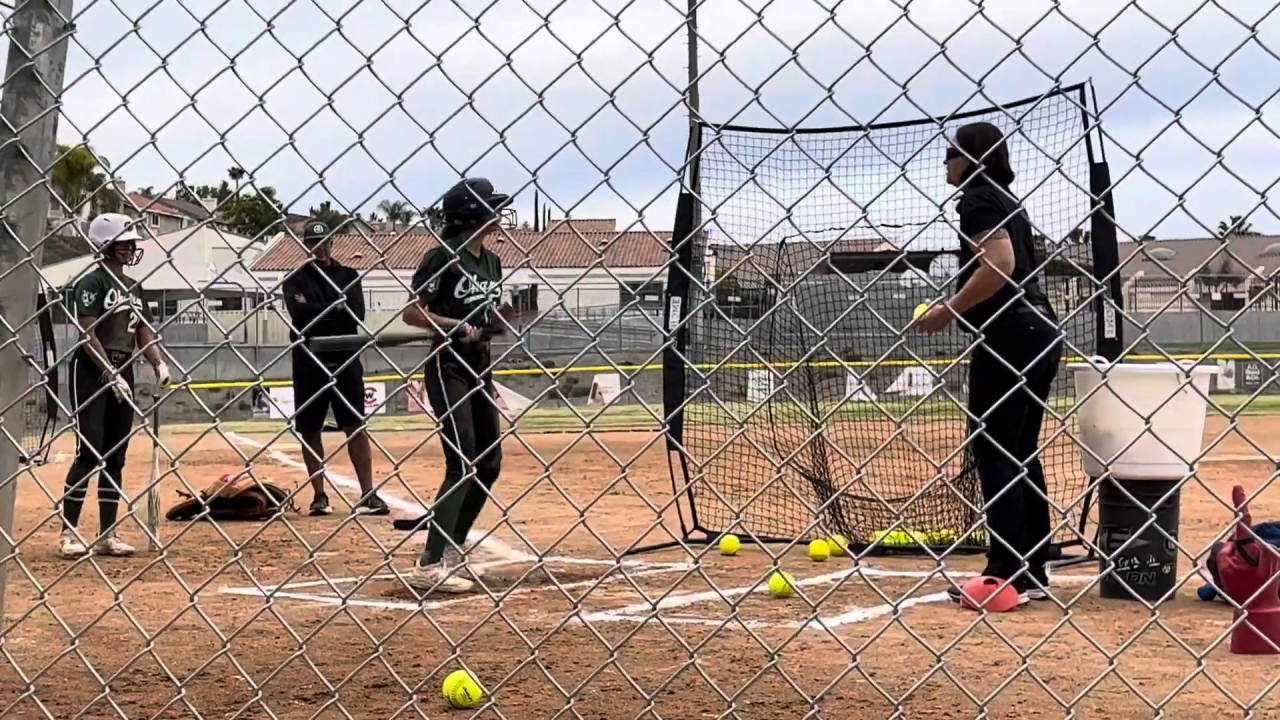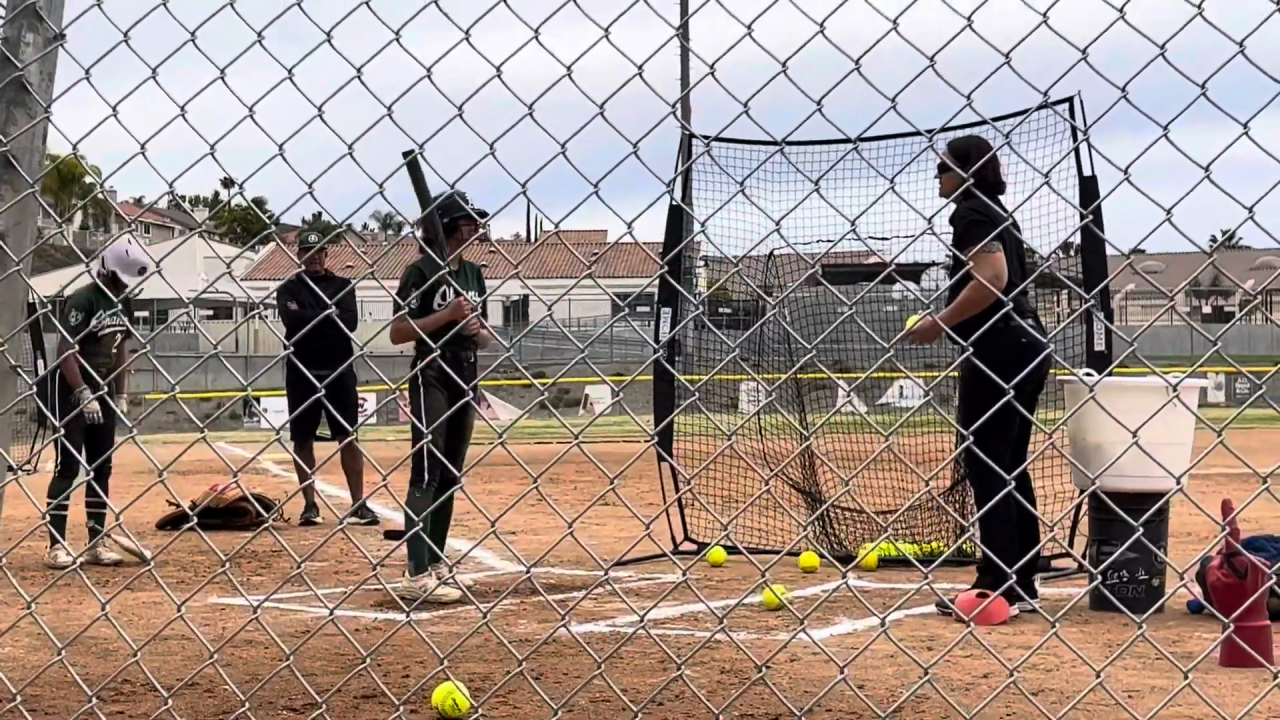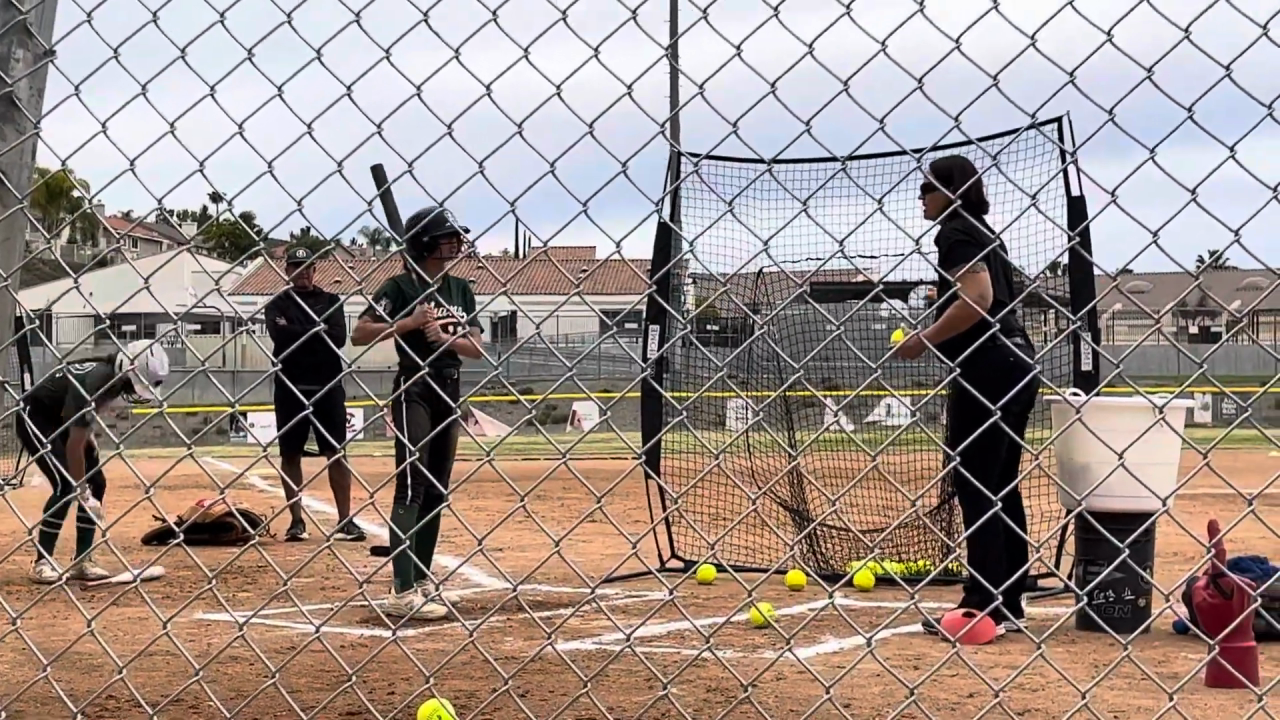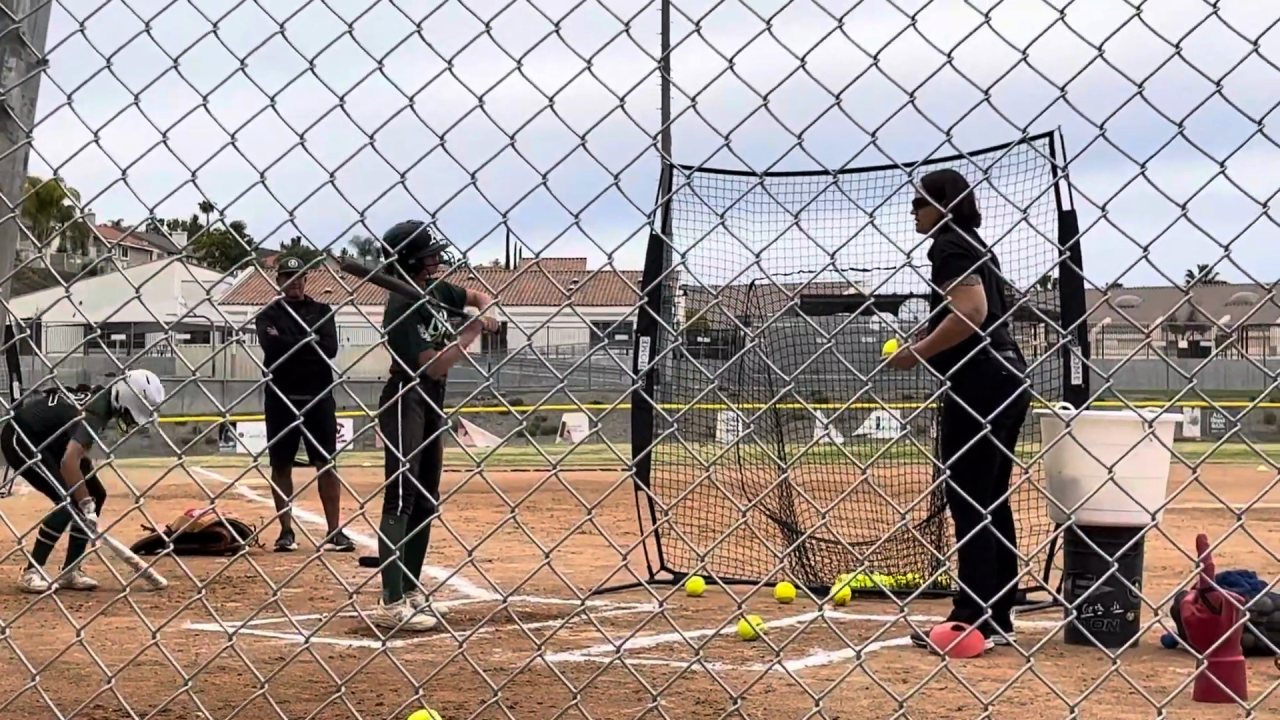
dt=0.5s
person 1, frame 1
left shoulder: (978, 198)
right shoulder: (1005, 199)
left elbow: (999, 265)
left wrist: (947, 310)
left hip: (1009, 335)
right hip: (1038, 331)
left knee: (994, 453)
right knee: (1020, 453)
left ankle: (1008, 575)
right ankle: (1032, 571)
person 1, frame 2
left shoulder: (972, 212)
right shoulder: (997, 213)
left elbow: (993, 279)
left wrist: (940, 322)
left hip: (998, 348)
right hip: (1024, 344)
left knee: (985, 465)
right knee: (1009, 467)
left ankle: (997, 588)
right ankle: (1021, 584)
person 1, frame 3
left shoulder: (956, 231)
right shoulder: (983, 232)
left elbow: (977, 298)
left wrist: (924, 339)
left hip: (987, 367)
right hip: (1014, 362)
left knee: (974, 486)
right knee: (1000, 487)
left ankle: (983, 608)
right ankle: (1007, 604)
person 1, frame 4
left shoulder: (950, 244)
right shoulder: (975, 245)
left elbow: (972, 312)
left wrist: (917, 351)
right wrist: (927, 345)
left hip: (978, 381)
right hip: (1004, 377)
left knee: (966, 499)
right knee: (990, 500)
left ankle: (972, 621)
right ankle: (996, 617)
person 2, frame 1
left shoulder: (492, 261)
right shoulder: (441, 257)
right elbow: (411, 314)
left wrist: (500, 320)
right wrist: (454, 325)
left hip: (480, 367)
right hip: (447, 368)
left knee: (488, 465)
right knee: (463, 466)
left ankle: (451, 548)
right ankle: (428, 565)
person 2, frame 2
left shoulder: (474, 273)
right shoulder: (421, 271)
left elbow: (484, 337)
right elbow: (397, 333)
left wrist: (476, 328)
right wrist: (446, 315)
left hip: (465, 376)
right hip: (430, 377)
left knee: (451, 476)
right knee: (427, 475)
left ankle: (435, 565)
right ankle: (416, 575)
person 2, frame 3
left shoulder: (460, 288)
right shoulder: (401, 286)
left elbow: (478, 348)
right elbow: (359, 334)
left wrist: (445, 337)
right wrist: (409, 322)
left hip: (448, 392)
right hip: (414, 391)
left knee: (436, 491)
right knee: (411, 489)
left ankle: (421, 580)
right ankle: (401, 592)
person 2, frame 4
left shoulder: (437, 290)
right shoulder: (402, 306)
left elbow: (481, 298)
right elbow: (437, 366)
left wrist: (485, 314)
right wrist: (471, 332)
left hip: (431, 404)
right hip: (405, 404)
left knee: (427, 501)
right knee: (401, 499)
left ankle: (411, 590)
right ankle: (392, 603)
person 3, frame 1
left shoulder: (349, 275)
right shoulder: (294, 279)
left elbow: (357, 314)
right elbow: (300, 313)
left wrist: (319, 313)
right wrist: (336, 308)
left hip: (345, 361)
right hip: (309, 363)
left knee: (356, 427)
right knee: (310, 431)
left ankle: (368, 494)
right ankle: (319, 495)
person 3, frame 2
left shoulder: (343, 286)
right shoulder: (289, 288)
left elbow: (350, 323)
right elbow: (292, 320)
left wrist: (310, 320)
right wrist: (329, 316)
left hip: (339, 371)
right hip: (302, 373)
left knee: (349, 437)
right knee: (302, 440)
left ankle: (358, 505)
right ankle: (310, 505)
person 3, frame 3
left shoulder: (331, 301)
right shoulder: (277, 304)
left elbow: (339, 338)
right elbow: (280, 335)
left wrist: (299, 336)
right wrist: (318, 332)
left hip: (327, 386)
right hip: (291, 388)
left knee: (336, 454)
right knee: (290, 455)
left ankle: (345, 521)
right ankle: (296, 521)
person 3, frame 4
left shoulder: (322, 311)
right shoulder: (269, 314)
left elbow: (329, 349)
right elbow: (271, 345)
left wrist: (290, 345)
right wrist: (309, 341)
left hip: (318, 397)
right hip: (281, 398)
left knee: (326, 464)
right knee: (280, 465)
left ankle: (334, 532)
right ankle: (286, 531)
person 4, frame 1
left shoulder: (133, 287)
right shoulder: (91, 283)
left elbow: (144, 333)
right elbow: (88, 335)
left wrist: (160, 364)
right wrist: (111, 375)
left hip: (122, 375)
right hip: (92, 373)
left knee: (115, 456)
right knee: (89, 452)
left ankle: (107, 535)
right ankle: (68, 531)
person 4, frame 2
left shoulder: (122, 303)
right shoulder: (82, 299)
right elbow: (66, 352)
left wrist: (119, 395)
right wrist: (83, 395)
left hip: (100, 391)
right hip: (70, 389)
left knee: (101, 467)
right knee: (68, 465)
left ankle: (96, 544)
right ankle: (56, 546)
person 4, frame 3
left shoulder: (116, 374)
right shoulder: (90, 383)
right elbow: (75, 443)
left wrist: (88, 434)
right wrist: (83, 492)
left hip: (58, 420)
right hip: (34, 419)
left knee: (96, 485)
right knee: (66, 487)
left ankle: (82, 561)
right ankle: (42, 561)
person 4, frame 4
left shoulder: (104, 398)
right shoulder: (94, 411)
right elbow: (68, 463)
right wrist: (86, 506)
left hip: (48, 438)
right hip: (19, 439)
left knee: (96, 495)
right knee: (68, 498)
left ankle: (71, 570)
right ankle: (32, 571)
